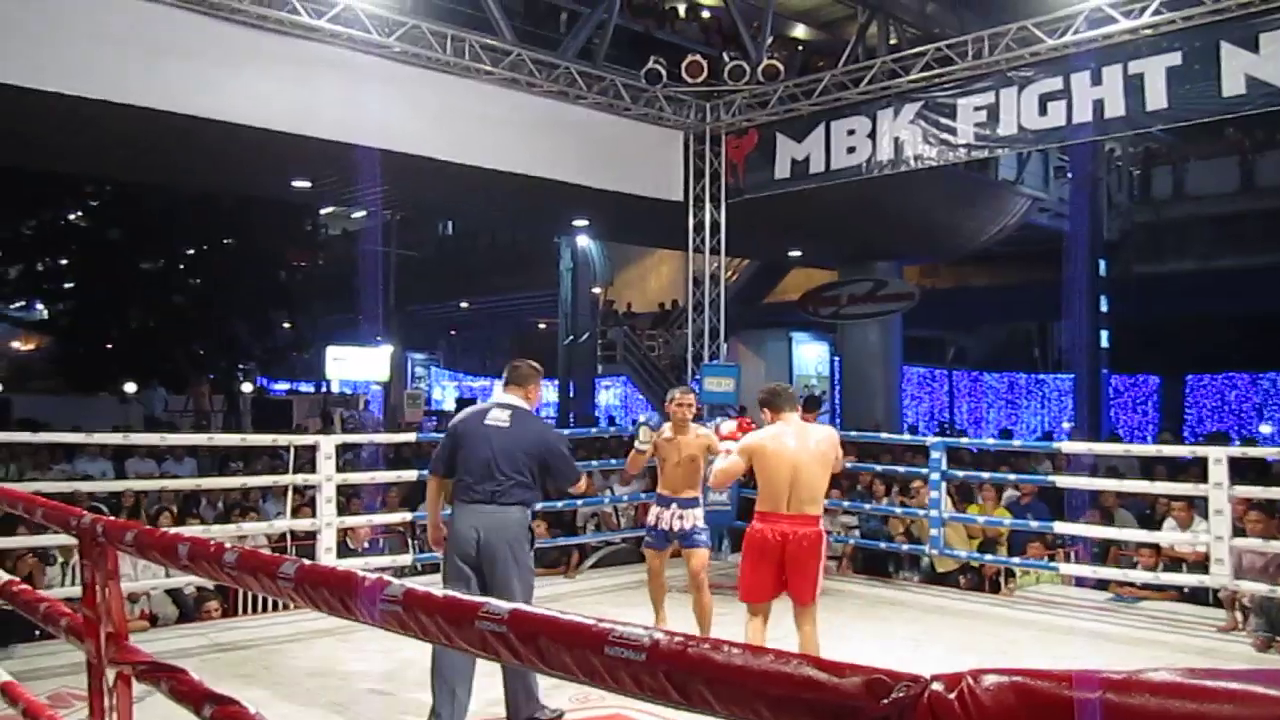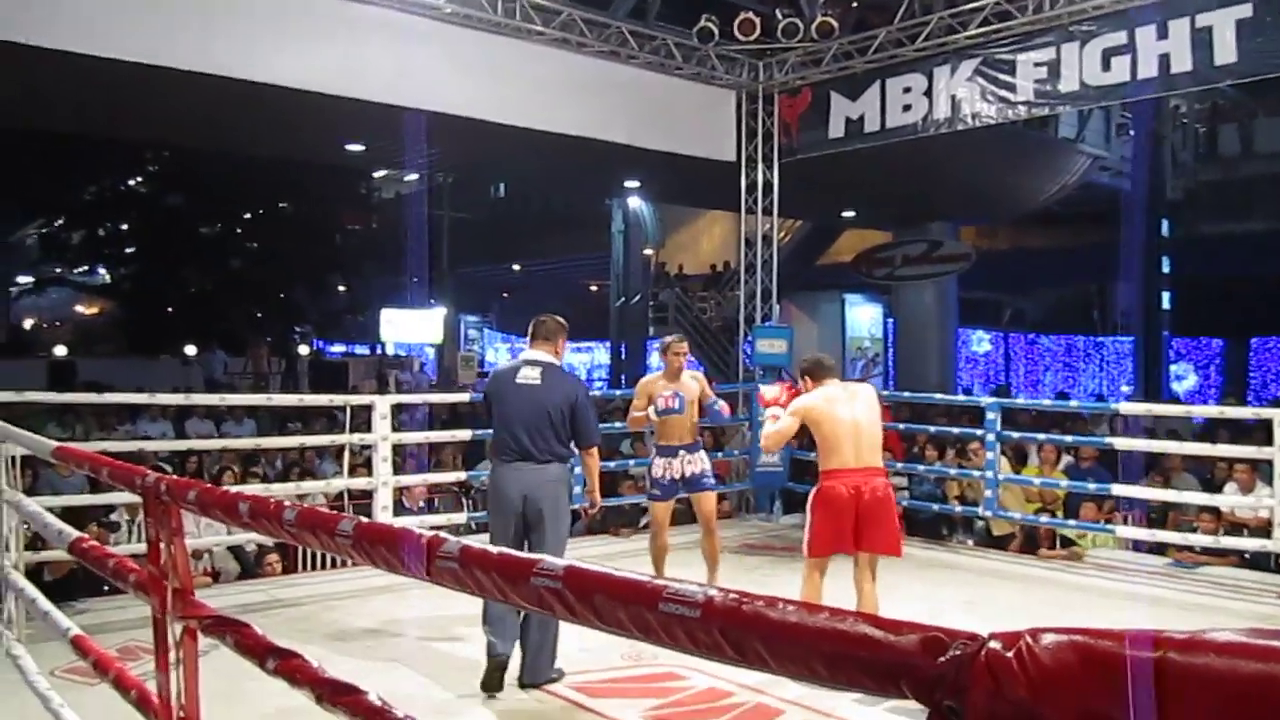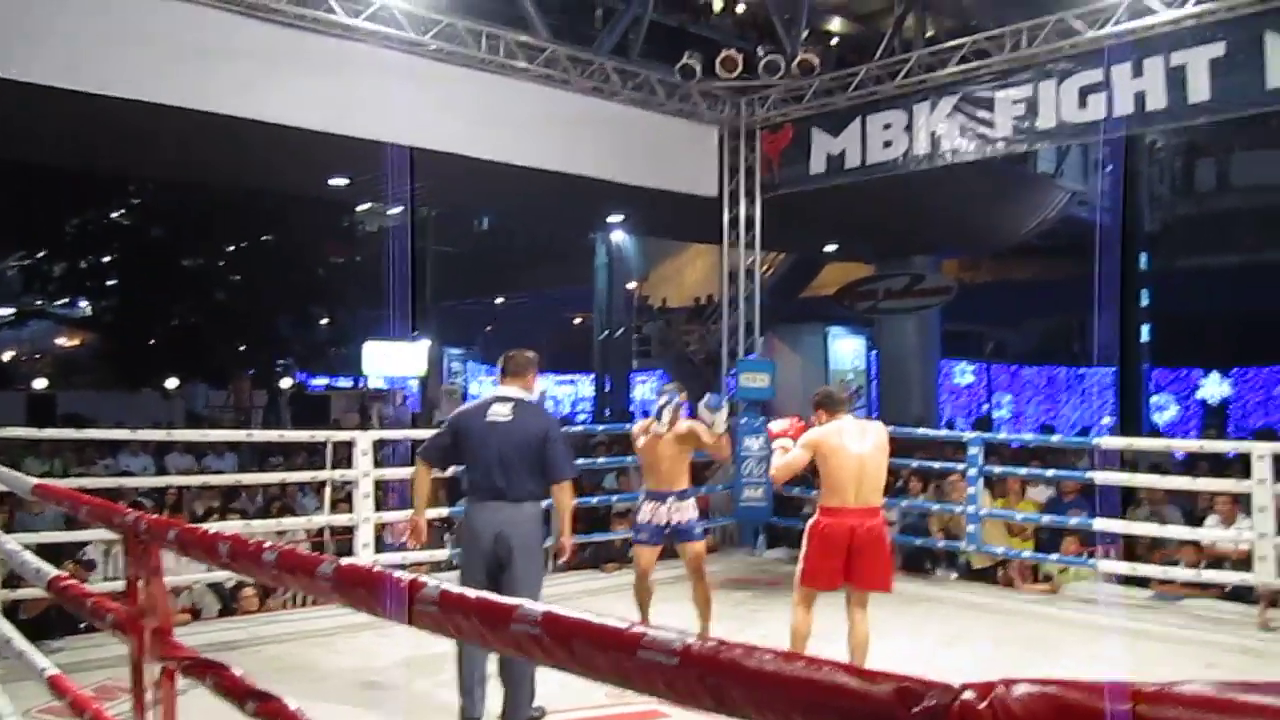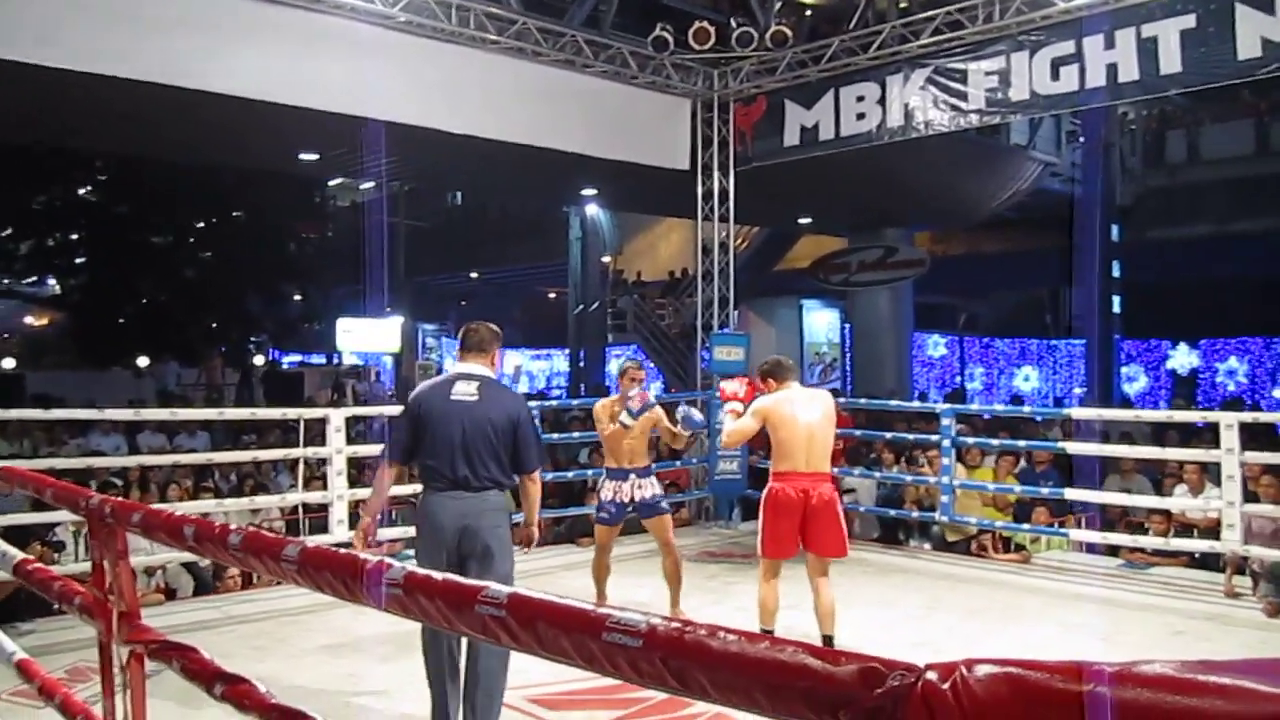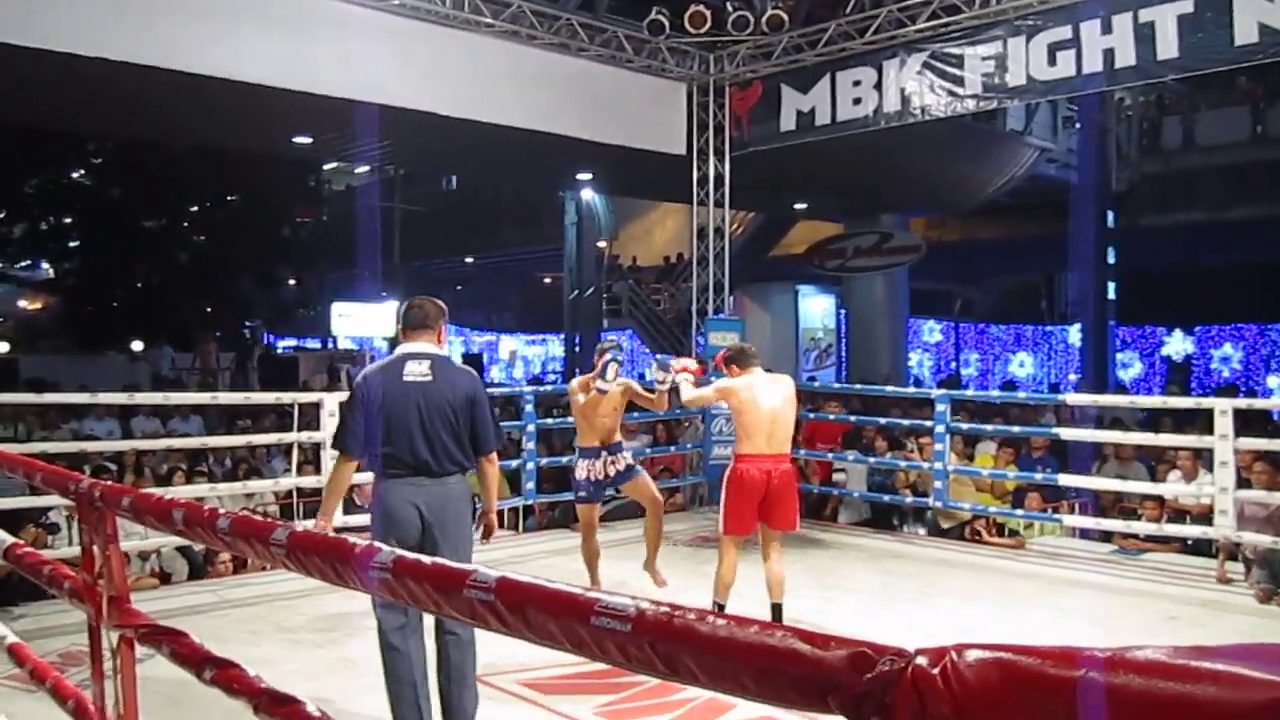
dt=1s
person 1, frame 1
left shoulder: (463, 420)
right shoulder: (540, 432)
left elbow: (437, 478)
right elbow: (577, 485)
left wrist: (434, 523)
right wrist: (580, 479)
left hip: (464, 521)
right hip: (507, 526)
person 1, frame 2
left shoulder: (497, 379)
right shoulder: (570, 385)
right elbow: (588, 448)
right wrist: (593, 488)
left hip: (505, 478)
right hip: (549, 481)
left ankle: (498, 648)
right ankle: (537, 668)
person 1, frame 3
left shoulder: (466, 416)
right shoulder: (542, 421)
left elbow: (424, 463)
right elbow: (560, 485)
left wrist: (419, 515)
right wrist: (565, 532)
left hip: (477, 517)
right hip: (522, 521)
person 1, frame 4
left shoulder: (424, 396)
right shoulder: (511, 402)
left elbow: (392, 465)
right elbow: (530, 475)
left wrist: (369, 516)
right wrist: (531, 521)
left hip: (437, 510)
right hip: (488, 512)
person 1, frame 5
left shoulder: (372, 379)
right shoulder: (465, 379)
left elbow: (349, 457)
right elbow: (487, 457)
left wrist: (326, 516)
right wrist: (489, 507)
left hip: (394, 499)
right hip: (449, 498)
left knee: (398, 621)
right knee: (455, 614)
person 2, frame 1
left shoulder: (756, 440)
right shoulder: (828, 435)
left elbow: (716, 482)
left wrist: (727, 447)
left hip: (766, 530)
right hip: (808, 532)
left knee: (756, 617)
right knee: (806, 621)
person 2, frame 2
left shoulder: (805, 403)
right shoulder: (868, 391)
left elbow: (769, 444)
left wrist: (772, 412)
left hip: (834, 488)
right hip: (875, 485)
left knee: (814, 571)
right knee: (866, 577)
person 2, frame 3
left shoulder: (817, 435)
right shoulder: (879, 430)
left elbow: (777, 474)
left wrist: (781, 444)
left hip: (831, 522)
right hip: (871, 523)
left knee: (803, 600)
right knee: (858, 608)
person 2, frame 4
left shoulder: (767, 404)
right shoulder: (826, 398)
left elbow: (728, 440)
left wrist: (732, 407)
left hip: (784, 489)
right hip: (821, 489)
left knee: (769, 574)
right knee: (820, 576)
right ankle: (829, 647)
person 2, frame 5
left shoulder: (731, 386)
right shoulder: (787, 382)
left elbow: (689, 398)
left wrist: (684, 376)
left hip: (747, 470)
right hip: (782, 469)
left knee: (730, 548)
right knee: (772, 549)
right ankle: (777, 621)
person 3, frame 1
left shoulder: (705, 436)
right shoulder: (656, 434)
right elbow: (632, 468)
right wrist: (642, 442)
left hip: (691, 511)
right hip: (661, 508)
left knee: (699, 578)
right knee: (654, 572)
left ankle: (705, 639)
right ankle: (660, 617)
person 3, frame 2
left shoulder: (697, 379)
right shoulder: (648, 384)
left elbow: (712, 406)
right elbow: (632, 422)
left wrist: (720, 411)
right wrist: (656, 412)
left hip: (695, 456)
right hip: (664, 459)
left knee: (709, 523)
right knee: (658, 527)
left ankle: (713, 580)
person 3, frame 3
left shoulder: (691, 428)
right shoulder: (642, 428)
left elbow: (722, 454)
right elbow: (644, 455)
left wrist: (718, 424)
right wrist: (659, 424)
left hip: (683, 503)
right hip: (653, 503)
left knee: (698, 571)
right knee: (642, 572)
left ankle: (705, 631)
right ankle: (644, 622)
person 3, frame 4
left shoulder: (653, 409)
right shoulder: (603, 407)
left elbow: (676, 443)
right elbow: (608, 440)
left wrist: (684, 429)
right wrist: (628, 416)
left hip: (645, 480)
right hip: (614, 482)
left knee: (669, 545)
right knee: (602, 549)
left ankle: (675, 607)
right ankle: (601, 599)
person 3, frame 5
left shoulder: (625, 385)
right shoulder: (578, 384)
left elbow: (658, 406)
right elbow: (586, 410)
left wrist: (662, 383)
right wrist: (603, 381)
left hip: (617, 455)
right hip: (588, 460)
left knee: (655, 503)
right knee: (588, 529)
left ankle: (651, 563)
right ankle: (595, 583)
